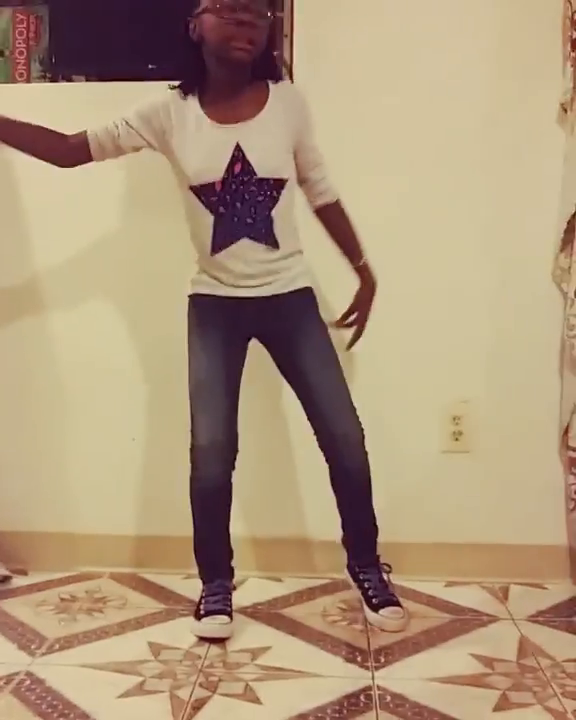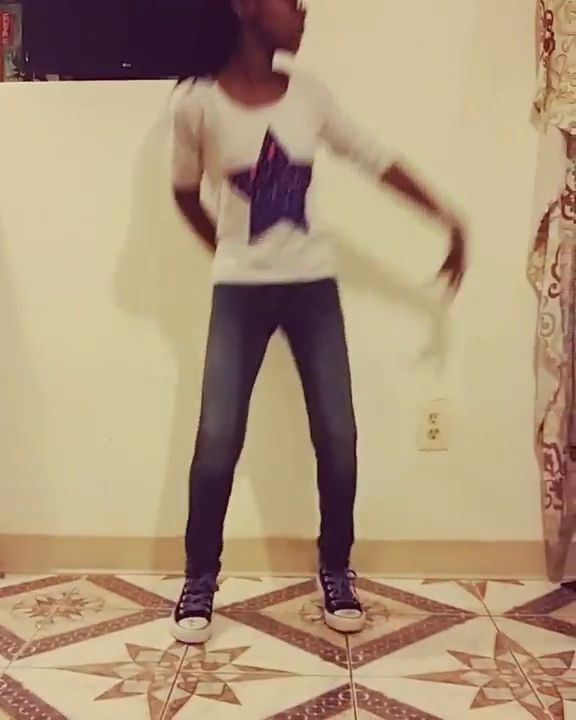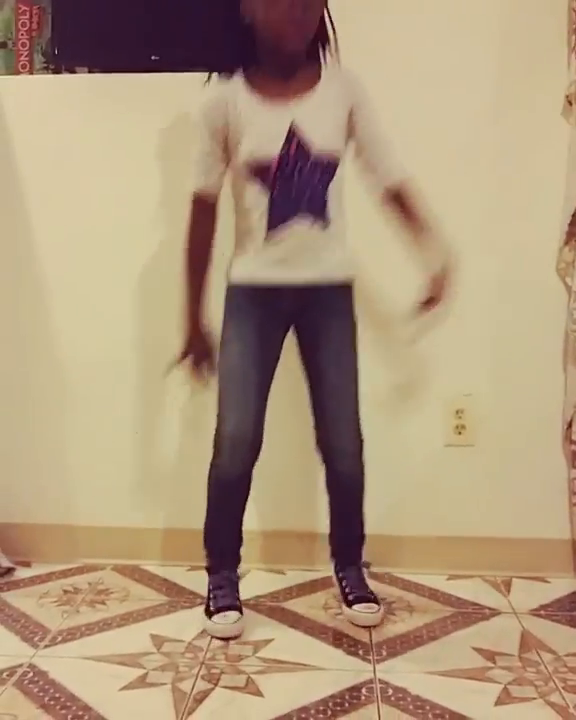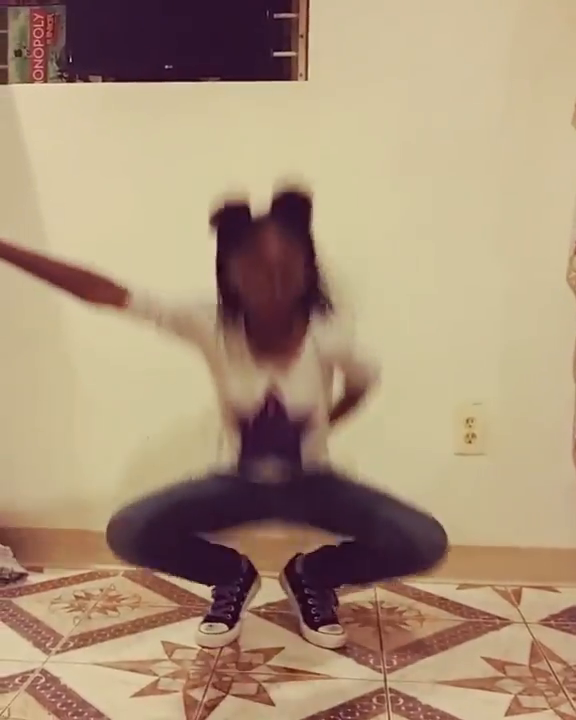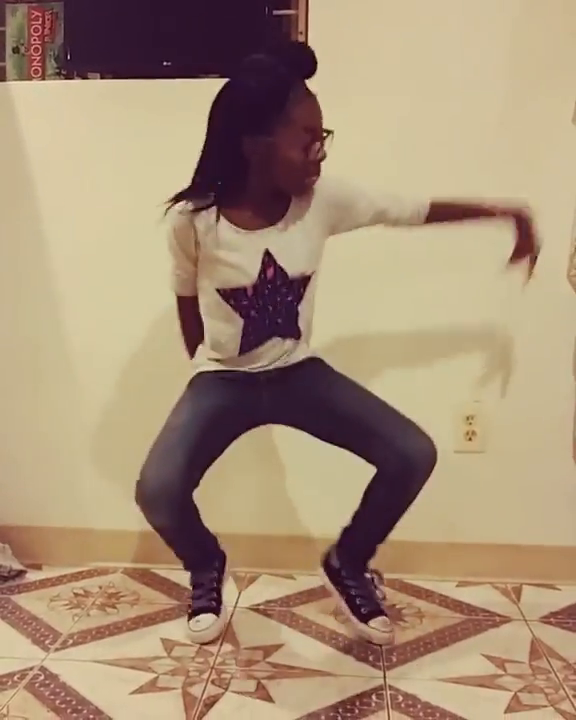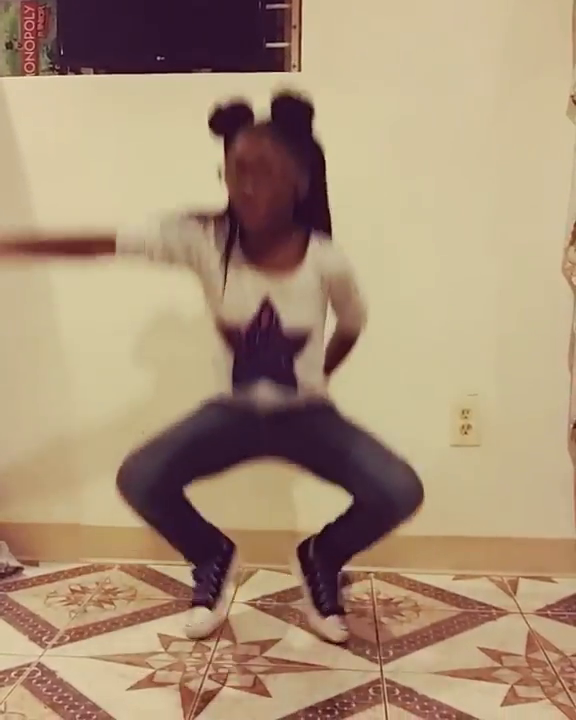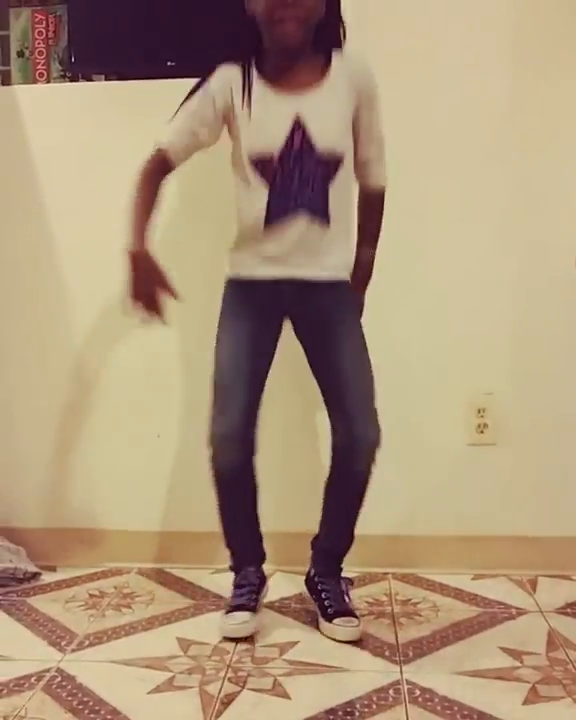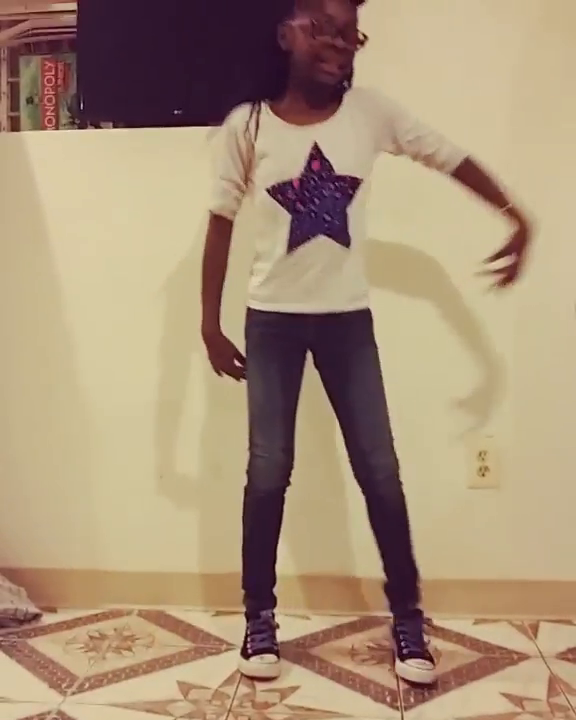
dt=0.5s
person 1, frame 1
left shoulder: (290, 105)
right shoulder: (168, 113)
left elbow: (323, 197)
right elbow: (74, 149)
left wrist: (365, 271)
left hip: (290, 296)
right hip: (215, 303)
left knee: (344, 436)
right knee: (211, 450)
left ankle: (366, 567)
right ankle: (216, 580)
person 1, frame 2
left shoulder: (310, 97)
right shoulder: (198, 104)
left elbow: (381, 162)
right elbow: (186, 193)
left wrist: (451, 220)
left hip: (314, 289)
right hip: (239, 291)
left knee: (336, 437)
right knee: (216, 438)
left ankle: (335, 568)
right ankle: (200, 579)
person 1, frame 3
left shoulder: (345, 88)
right shoulder: (225, 100)
left elbow: (391, 183)
right elbow: (203, 207)
left wrist: (435, 255)
right wrist: (194, 316)
left hip: (334, 291)
right hip: (252, 290)
left knee: (341, 441)
right knee: (235, 439)
left ankle: (348, 566)
right ankle: (222, 575)
person 1, frame 4
left shoulder: (328, 340)
right shoulder: (209, 324)
left elbow: (364, 383)
right elbow: (105, 291)
left hip: (311, 484)
right hip: (239, 483)
left knee: (425, 545)
right knee: (128, 536)
left ankle: (310, 573)
right ankle: (232, 574)
person 1, frame 5
left shoulder: (327, 199)
right shoulder: (194, 219)
left elbow: (421, 209)
right elbow: (188, 300)
left wrist: (511, 213)
left hip: (304, 373)
right hip: (226, 382)
left knee: (414, 456)
right knee: (159, 492)
left ankle: (348, 563)
right ankle: (206, 568)
person 1, frame 6
left shoulder: (329, 261)
right shoulder: (202, 241)
left elbow: (350, 327)
right elbow: (102, 243)
left wrist: (312, 381)
left hip: (307, 415)
right hip: (233, 412)
left knee: (400, 494)
right knee: (139, 480)
left ankle: (321, 557)
right ankle: (212, 556)
person 1, frame 7
left shoulder: (354, 79)
right shoulder: (228, 88)
left elbow: (373, 182)
right elbow: (160, 160)
left wrist: (361, 272)
right wrist: (138, 247)
left hip: (325, 286)
right hip: (250, 286)
left knee: (359, 439)
right knee: (228, 438)
left ankle: (326, 574)
right ankle: (248, 574)
person 1, frame 8
left shoulder: (370, 110)
right shoulder: (247, 124)
left elbow: (452, 158)
right elbow: (221, 223)
left wrist: (517, 216)
right wrist: (209, 322)
left hip: (347, 318)
right hip: (271, 318)
left knee: (379, 469)
right knee: (268, 471)
left ankle: (406, 613)
right ankle: (259, 615)
